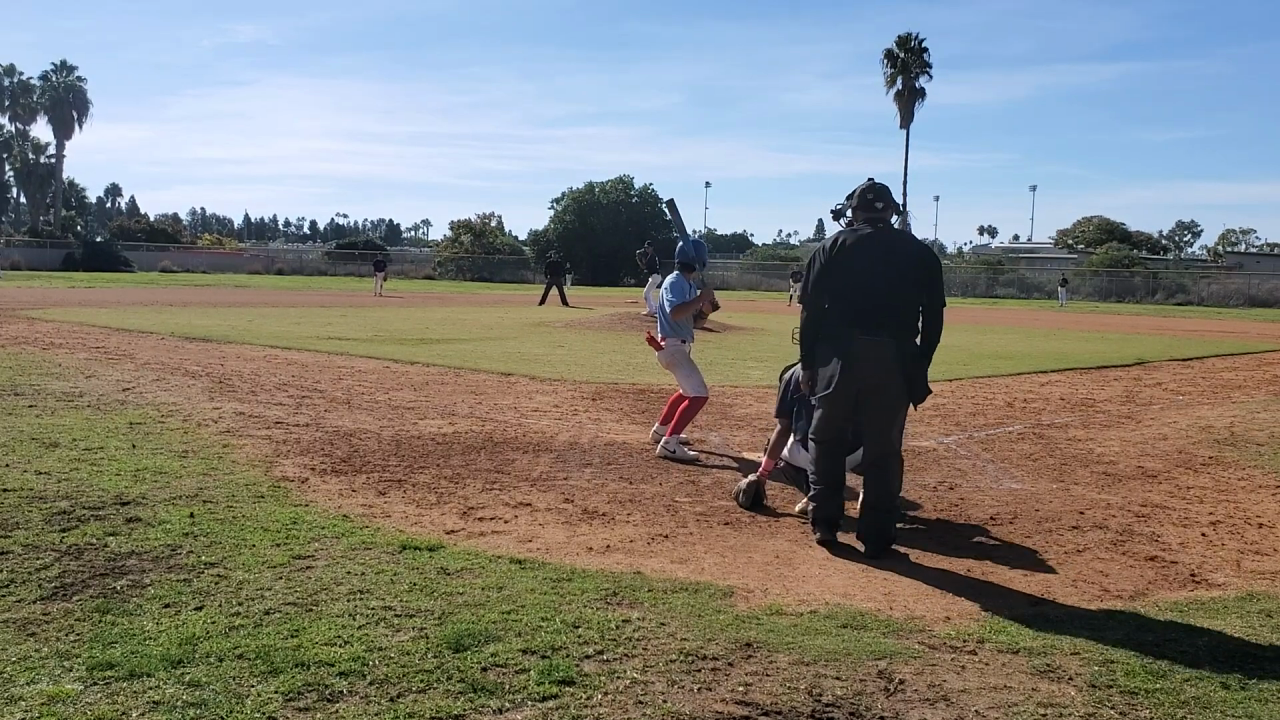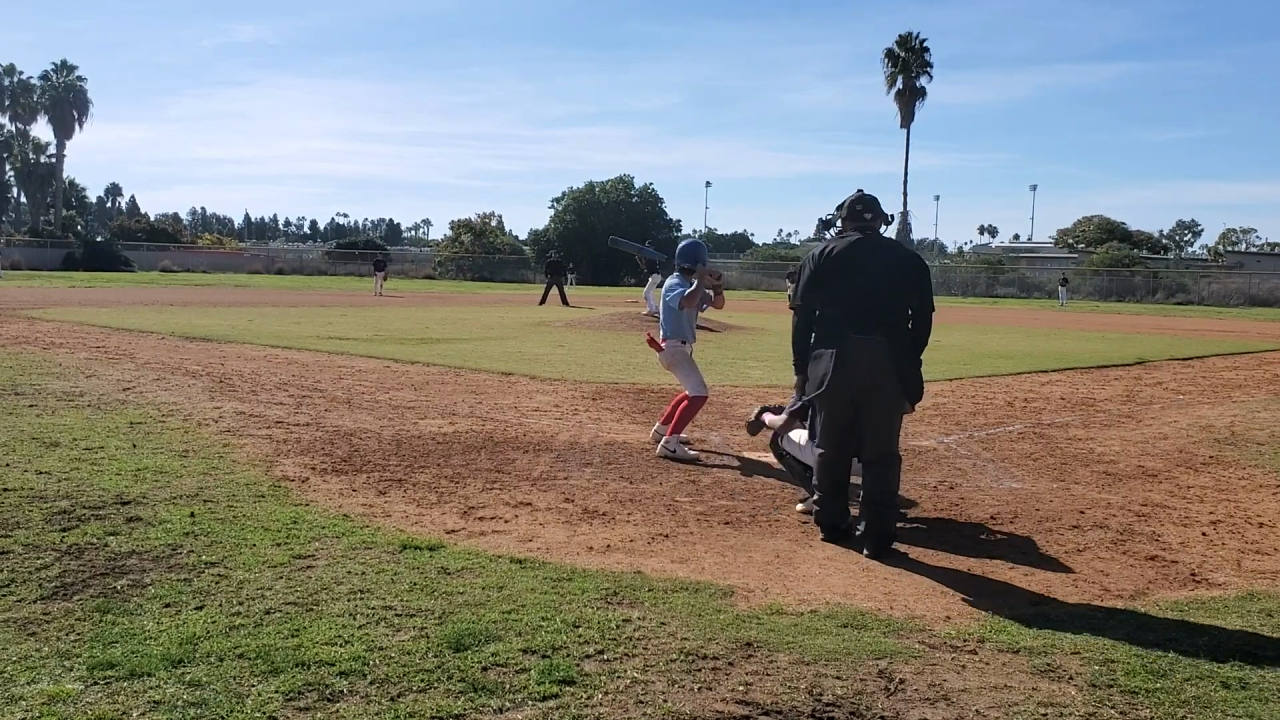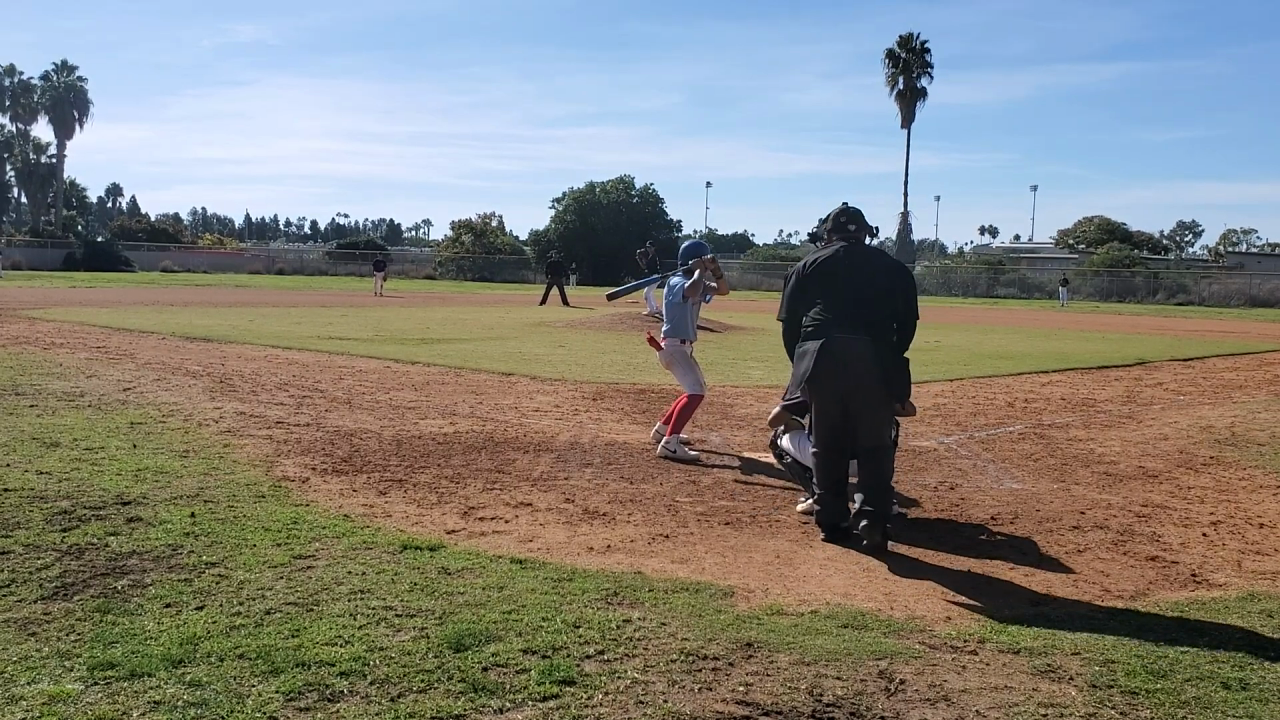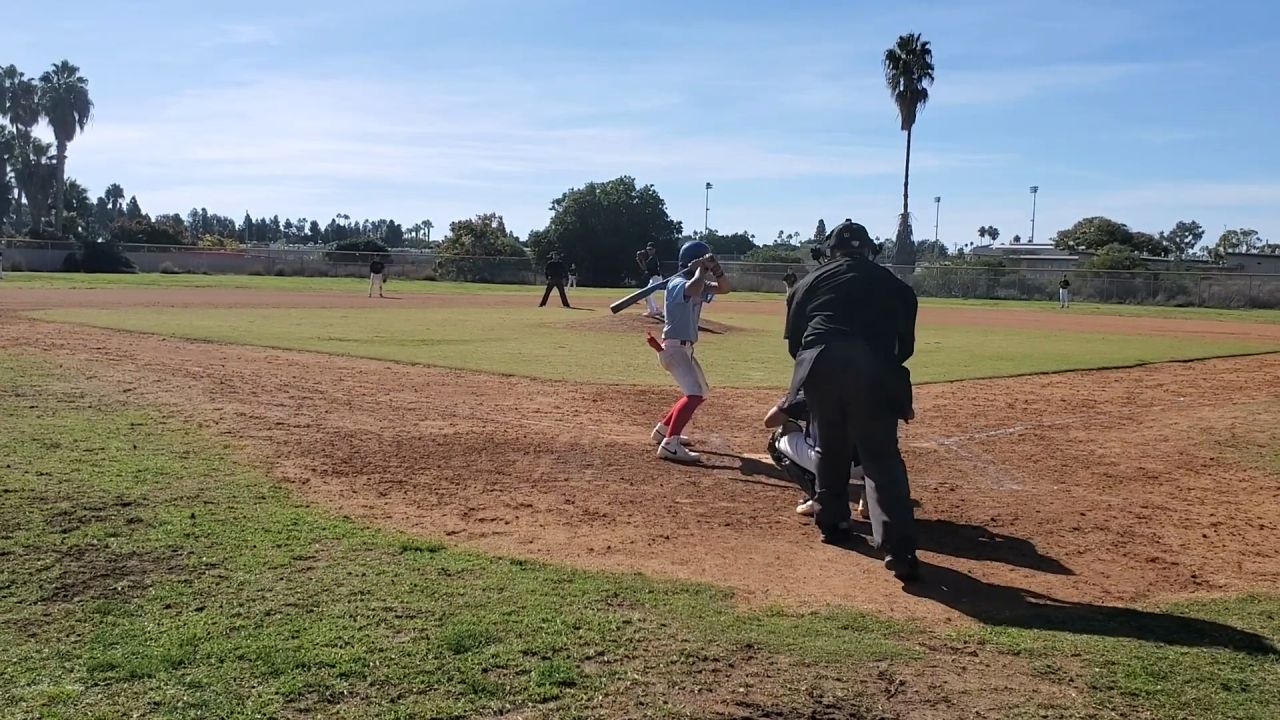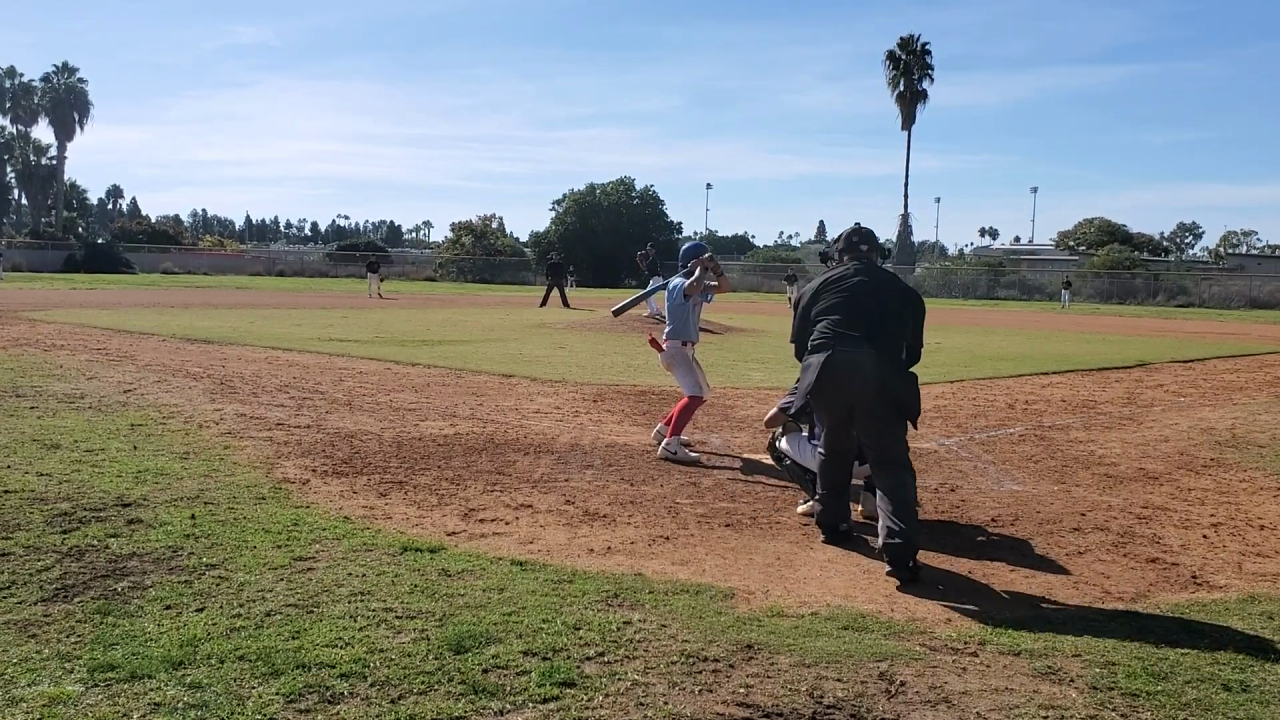
dt=0.4s
person 1, frame 1
left shoulder: (834, 246)
right shoulder: (920, 253)
left elbow: (812, 310)
right elbow: (933, 316)
left wrist: (808, 363)
right wrist: (920, 363)
left hip: (840, 356)
right hip: (894, 360)
left knee: (827, 440)
right knee: (884, 450)
left ankle: (825, 522)
right ankle: (876, 537)
person 1, frame 2
left shoulder: (823, 254)
right shoulder: (908, 259)
left elbow: (803, 316)
right elbow: (923, 320)
left wrist: (802, 369)
right wrist: (908, 364)
left hip: (834, 358)
right hip: (888, 360)
left knee: (832, 446)
right knee: (881, 452)
left ankle: (832, 523)
right ankle: (876, 536)
person 1, frame 3
left shoulder: (808, 265)
right shoulder: (892, 267)
left elbow: (789, 324)
right elbow: (907, 325)
left wrist: (803, 364)
right wrist: (889, 362)
left hip: (822, 354)
right hip: (873, 358)
left knee: (828, 444)
right knee: (875, 444)
left ankle: (832, 522)
right ankle: (873, 516)
person 1, frame 4
left shoulder: (811, 281)
right shoulder: (893, 284)
left elbow: (794, 340)
right elbow: (905, 345)
left hip: (821, 364)
right hip: (872, 367)
left knee: (832, 446)
right knee: (882, 455)
left ankle: (832, 524)
right ankle: (897, 547)
person 1, frame 5
left shoulder: (818, 285)
right shoulder: (901, 289)
left elbow: (799, 345)
right elbow: (912, 352)
left hip: (825, 368)
right hip: (879, 373)
left knee: (834, 447)
right knee: (891, 461)
left ankle: (832, 524)
right ankle: (899, 552)
person 2, frame 1
left shoulder: (690, 286)
right shoulder: (674, 282)
left elbow: (695, 320)
right elbow: (675, 313)
left wrist: (705, 308)
right wrist: (700, 298)
left hip: (680, 346)
right hip: (672, 347)
left knee: (688, 390)
right knee: (699, 394)
left ankle: (661, 430)
right ankle: (669, 444)
person 2, frame 2
left shoulder: (692, 284)
right shoulder: (674, 283)
left elbow: (718, 304)
right elbow: (688, 303)
left wrist: (716, 285)
right wrist: (700, 280)
left hip: (683, 347)
right hip: (673, 347)
left knee: (693, 391)
right knee: (699, 394)
left ankle: (662, 429)
right ankle: (669, 443)
person 2, frame 3
left shoulder: (695, 282)
right shoulder: (676, 282)
left elbow: (723, 290)
right elbow: (692, 291)
left wrist: (715, 269)
right wrist: (701, 270)
left hip: (684, 347)
right hip: (672, 346)
left knee: (697, 390)
right knee: (696, 392)
left ankle: (663, 429)
right ankle: (669, 443)
person 2, frame 4
left shoulder: (696, 284)
right shoulder: (677, 283)
left elbow: (724, 288)
right elbow: (694, 289)
left wrist: (714, 268)
right wrist: (701, 269)
left hip: (685, 348)
right hip: (672, 347)
left knee: (700, 392)
right knee: (694, 393)
left ankle: (664, 429)
right ankle: (669, 444)
person 2, frame 5
left shoulder: (698, 285)
right shoulder: (677, 284)
left elbow: (724, 287)
right elbow: (693, 287)
left wrist: (714, 267)
right wrist: (700, 269)
left hip: (686, 349)
right hip: (674, 348)
left knee: (701, 393)
right knee: (695, 394)
left ankle: (664, 430)
right ankle: (670, 445)
